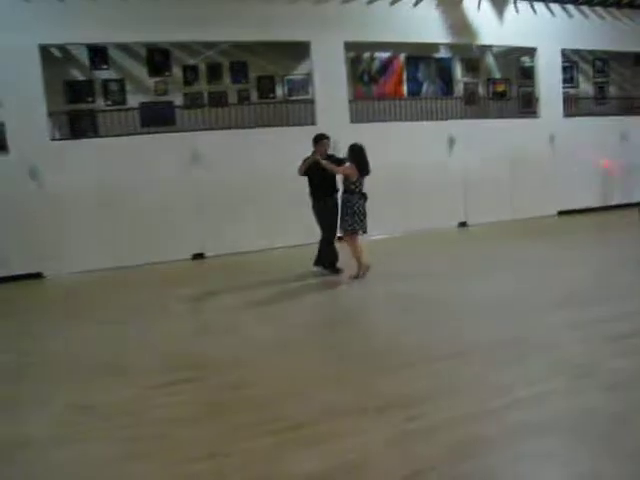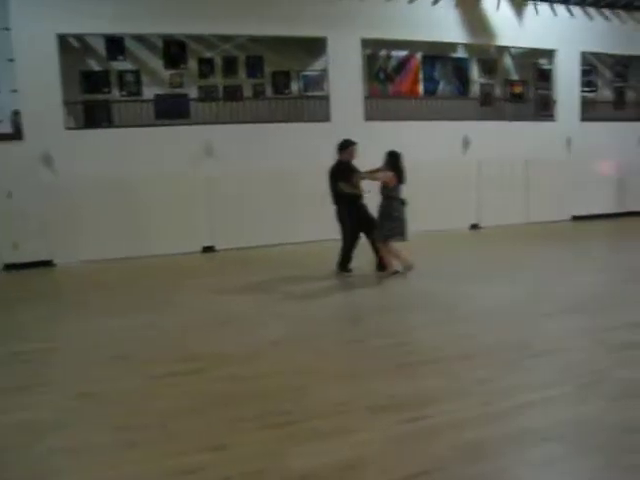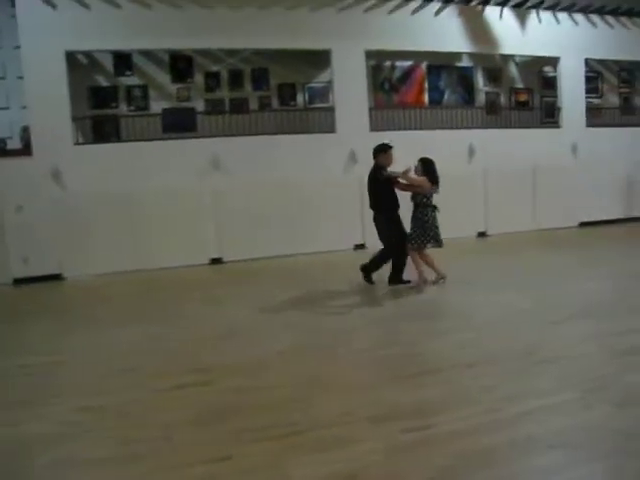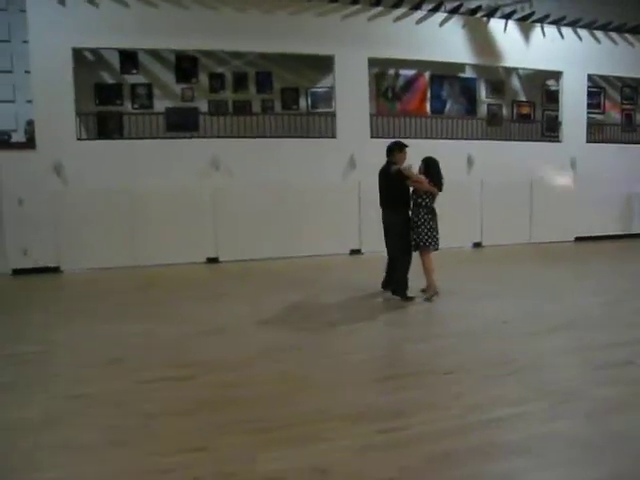
dt=0.5s
person 1, frame 1
left shoulder: (331, 158)
right shoulder: (310, 161)
left elbow: (343, 164)
right elbow: (301, 172)
right wrist: (310, 160)
left hip: (332, 199)
right hip: (320, 202)
left knee: (330, 232)
right knee: (328, 233)
left ankle: (320, 261)
right ankle: (331, 264)
person 1, frame 2
left shoulder: (350, 167)
right shoulder: (337, 170)
left elbow: (362, 176)
right elbow: (343, 188)
right wrist: (356, 190)
left hip: (357, 205)
right hip: (345, 209)
left knee: (375, 231)
right knee: (350, 238)
left ankle: (382, 264)
right ankle: (343, 265)
person 1, frame 3
left shoulder: (379, 172)
right shoulder: (379, 172)
left elbow: (394, 184)
right elbow: (400, 186)
left hip: (390, 214)
right hip: (384, 216)
left knee: (402, 243)
right knee: (392, 247)
left ankle: (396, 276)
right ankle: (368, 269)
person 1, frame 4
left shoulder: (387, 169)
right shoulder: (394, 170)
left hip: (391, 214)
right hip: (397, 215)
left knee: (395, 250)
right knee: (403, 252)
left ankle: (389, 282)
right ankle: (399, 288)
person 2, frame 1
left shoulder: (351, 168)
right shoulder: (360, 168)
left elbow: (335, 170)
left wrist: (321, 161)
left hip: (351, 203)
right hip: (356, 202)
left knee: (350, 237)
right knee: (352, 237)
left ankle: (363, 264)
right ankle: (360, 266)
person 2, frame 2
left shoulder: (390, 175)
right shoulder: (390, 175)
left elbow: (374, 177)
left hip: (391, 210)
right hip: (389, 209)
left knee: (383, 241)
right knee: (382, 240)
left ankle: (406, 262)
person 2, frame 3
left shoulder: (425, 180)
right shoulder: (420, 182)
left elbow: (409, 179)
left hip: (425, 217)
right hip: (421, 217)
left knee: (412, 248)
right knee: (420, 250)
left ankle: (421, 277)
right ankle: (440, 273)
person 2, frame 4
left shoulder: (424, 180)
right shoulder: (432, 184)
left elbow: (412, 177)
left hip: (422, 218)
right hip: (427, 218)
left knee: (425, 254)
right knee: (425, 253)
left ankle: (432, 287)
right ankle: (430, 285)
